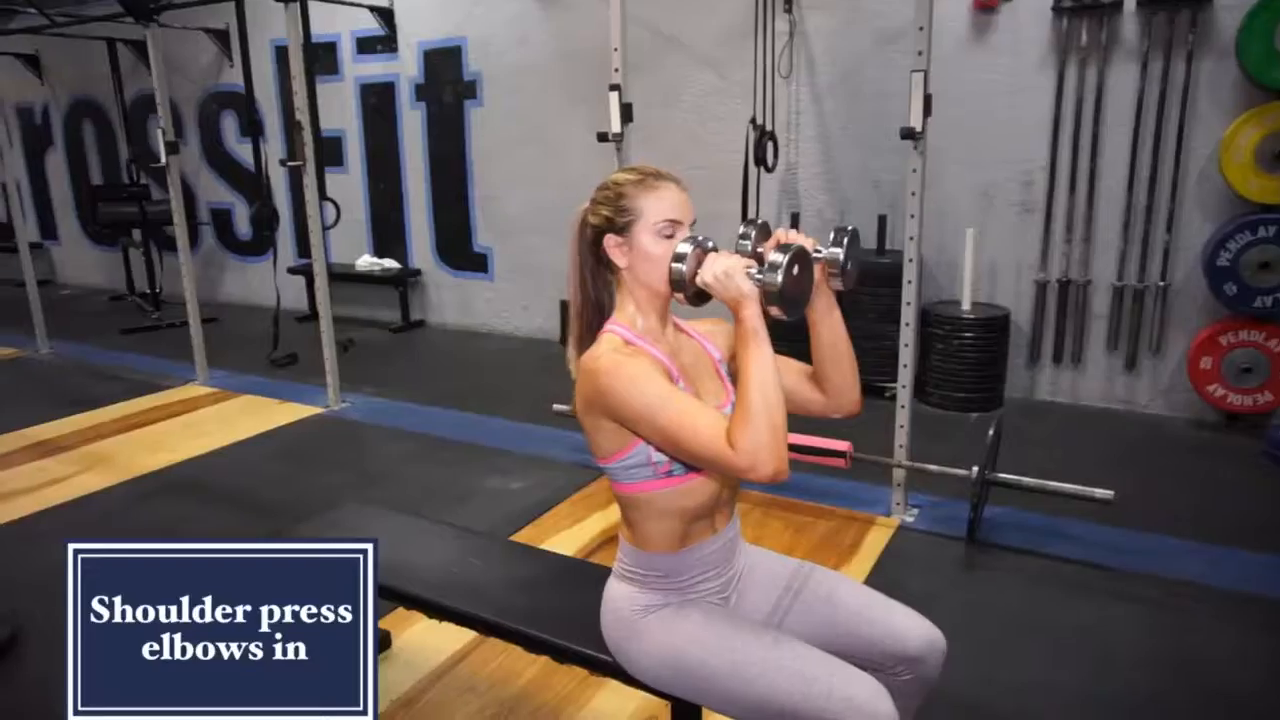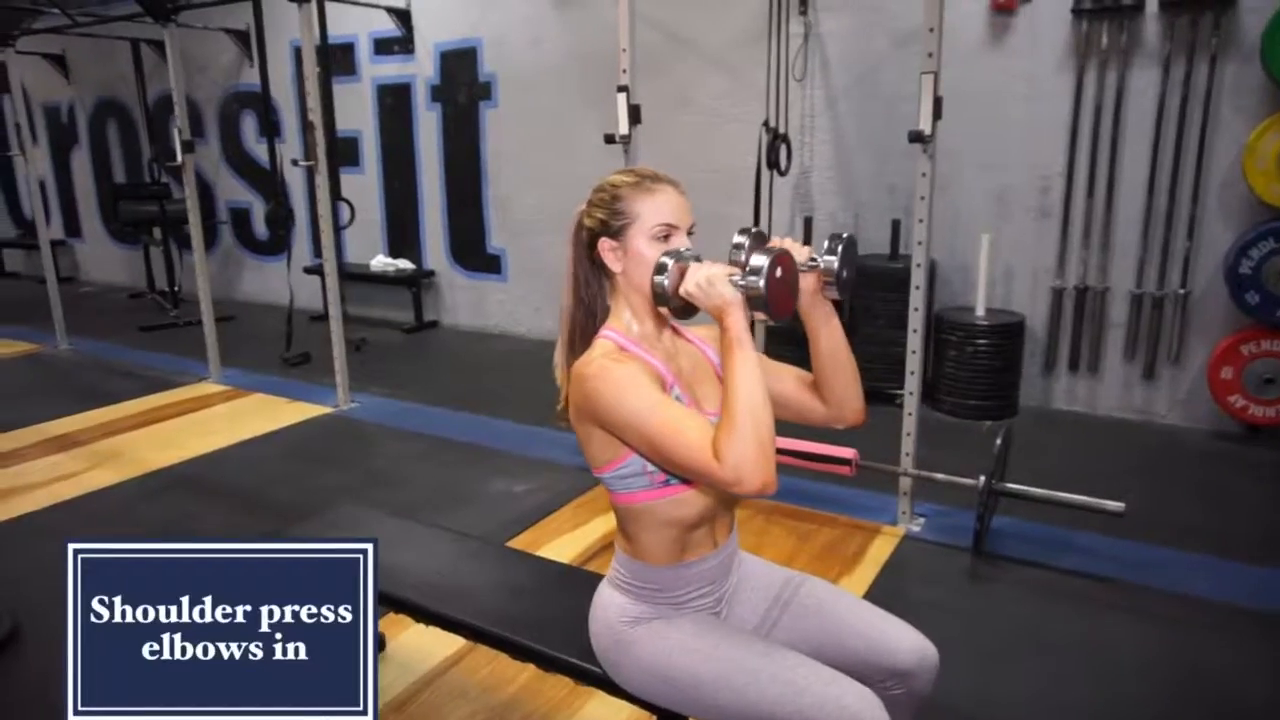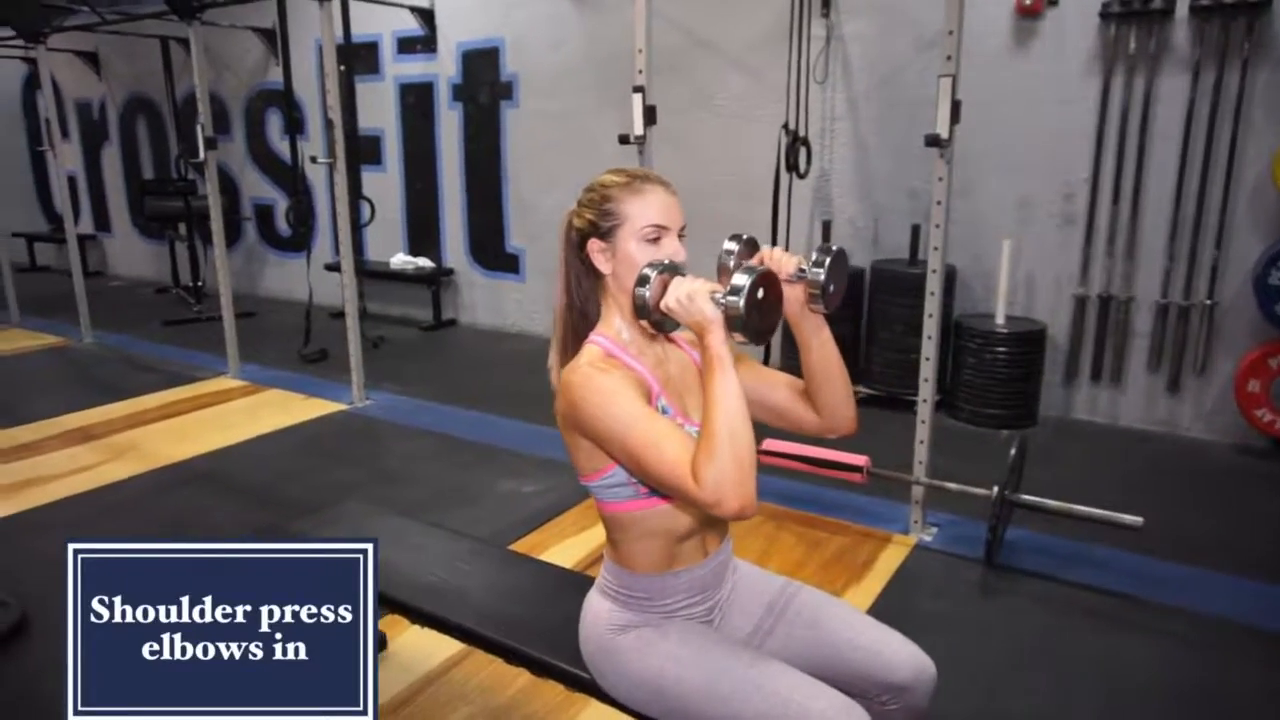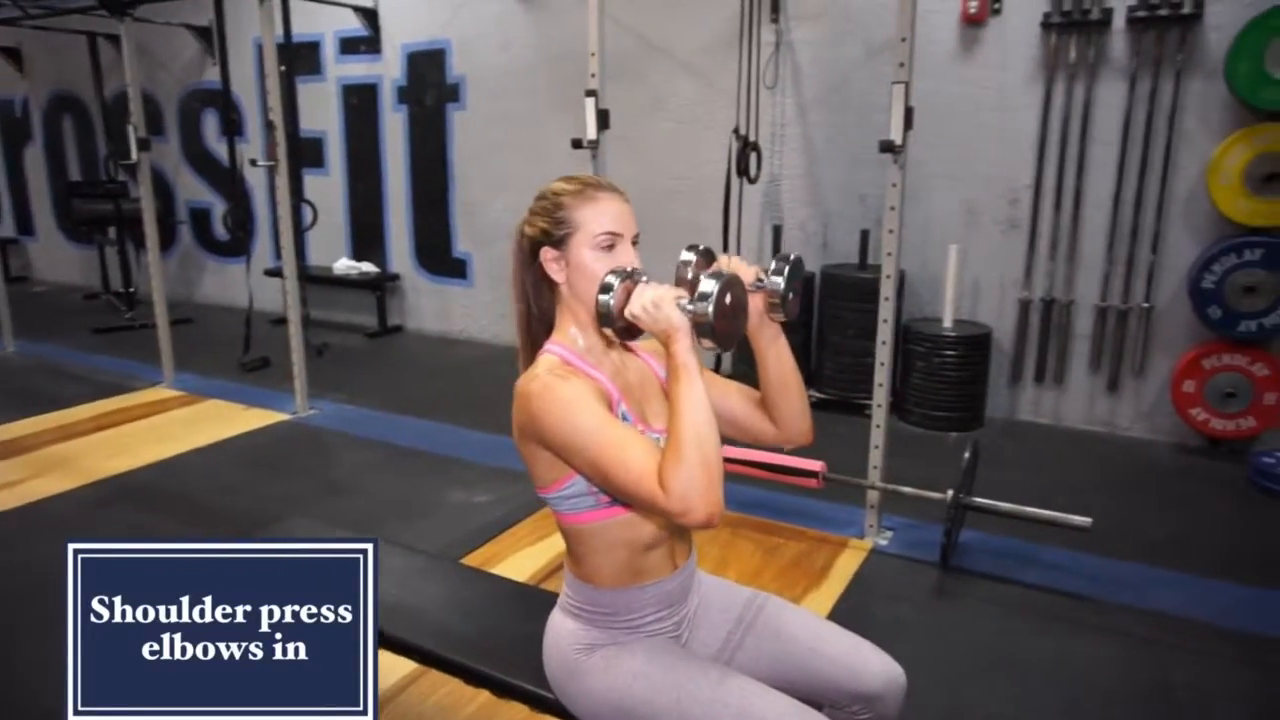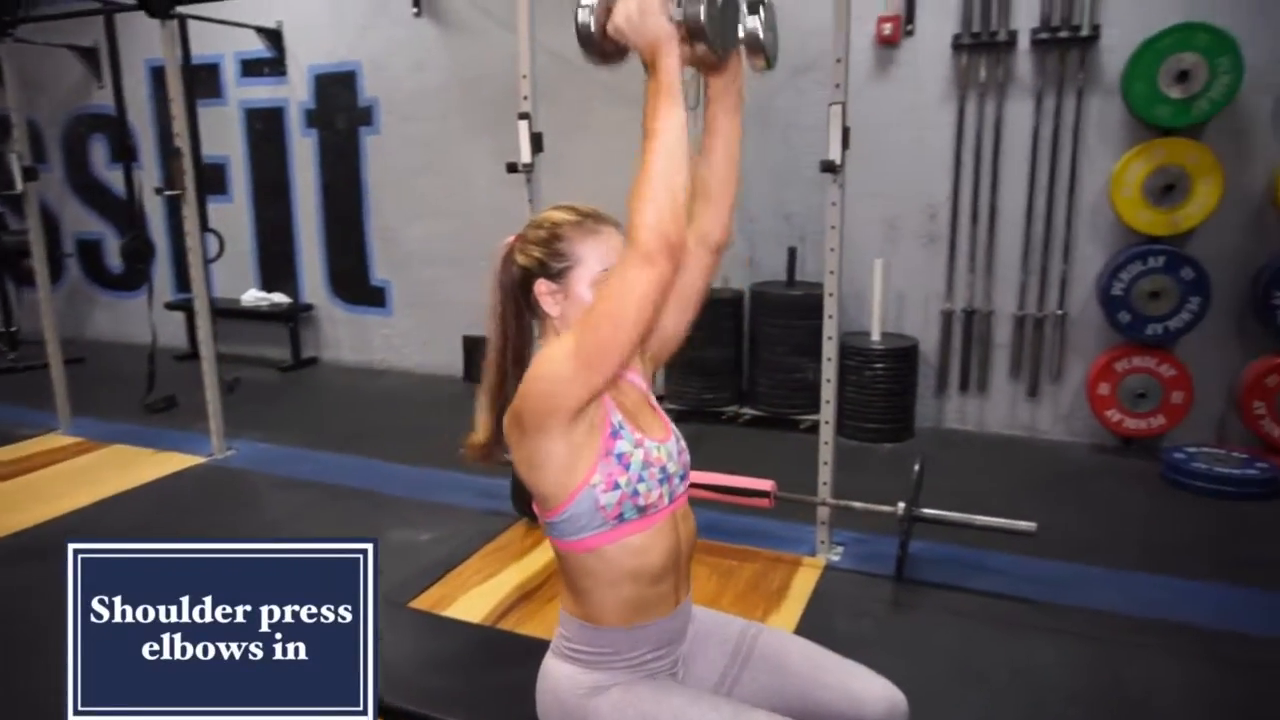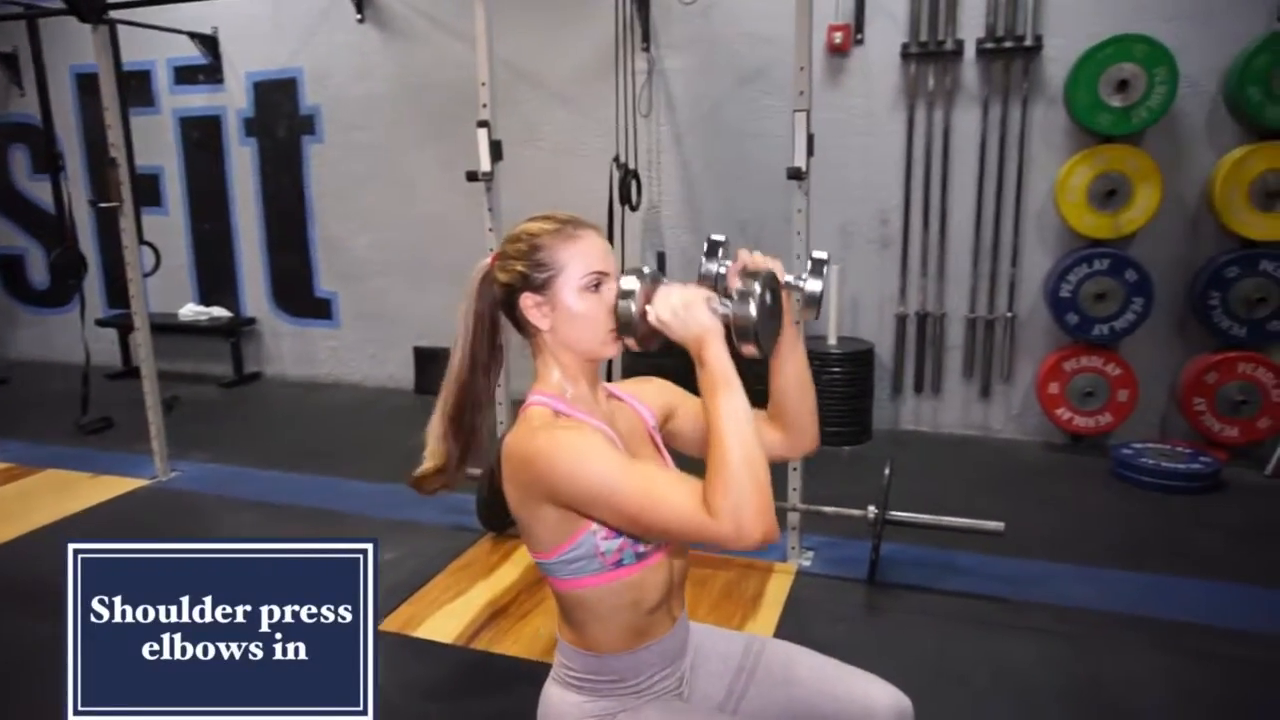
dt=0.7s
person 1, frame 1
left shoulder: (705, 337)
right shoulder: (611, 366)
left elbow: (839, 399)
right elbow: (762, 460)
left wrist: (816, 293)
right wrist: (748, 311)
left hip: (733, 570)
right hip: (662, 607)
left knee: (918, 649)
person 1, frame 2
left shoulder: (702, 344)
right shoulder: (603, 372)
left elbow: (843, 409)
right elbow: (750, 474)
left wrist: (812, 302)
right wrist: (734, 321)
left hip: (731, 581)
right hip: (654, 618)
left knee: (912, 663)
person 1, frame 3
left shoulder: (692, 349)
right shoulder: (591, 380)
left elbow: (834, 419)
right elbow: (729, 495)
left wrist: (802, 314)
right wrist: (715, 338)
left hip: (725, 588)
right hip: (644, 625)
person 1, frame 4
left shoulder: (648, 358)
right shoulder: (549, 390)
left elbow: (791, 430)
right elbow: (695, 503)
left wrist: (758, 321)
right wrist: (680, 344)
left hip: (692, 603)
right hip: (610, 642)
person 1, frame 5
left shoulder: (627, 374)
right shoulder: (547, 403)
left elbow: (706, 235)
right elbow: (658, 248)
left wrist: (725, 83)
right wrist: (665, 62)
left hip: (684, 641)
person 1, frame 6
left shoulder: (642, 399)
right shoulder: (544, 443)
left elbow: (796, 438)
right elbow: (746, 523)
left wrist: (777, 316)
right wrist: (707, 343)
left hip: (686, 653)
